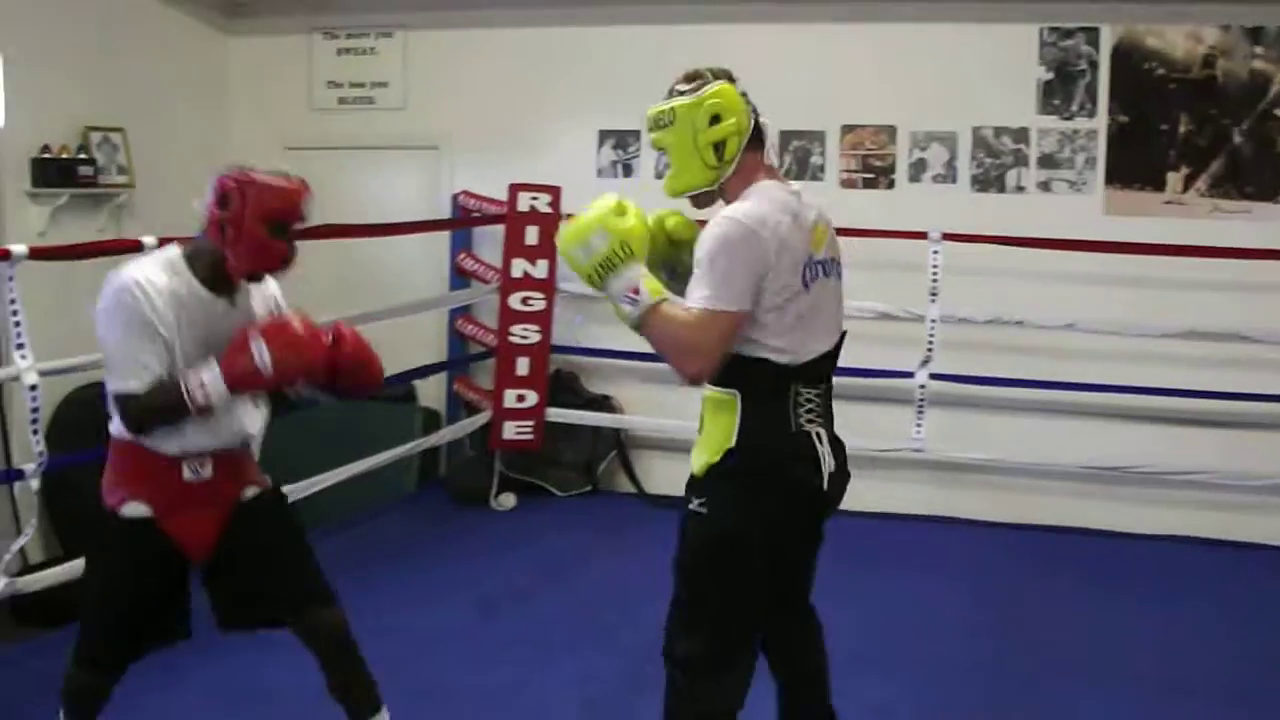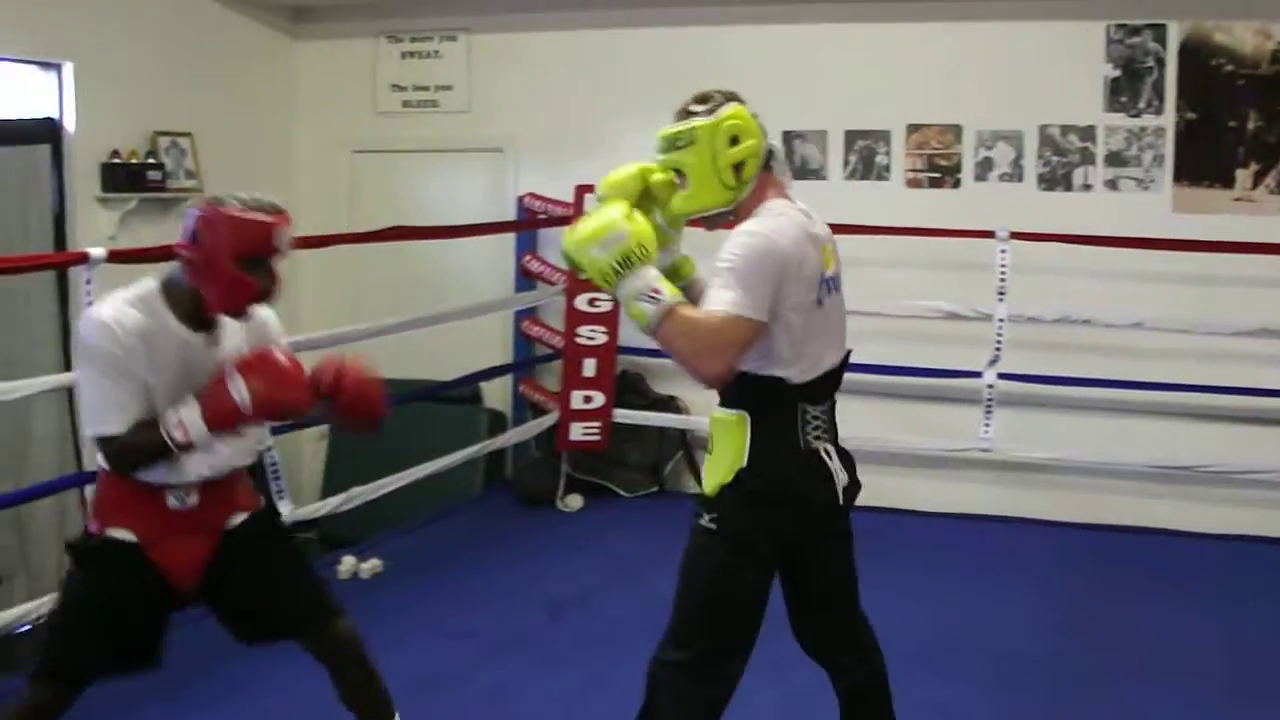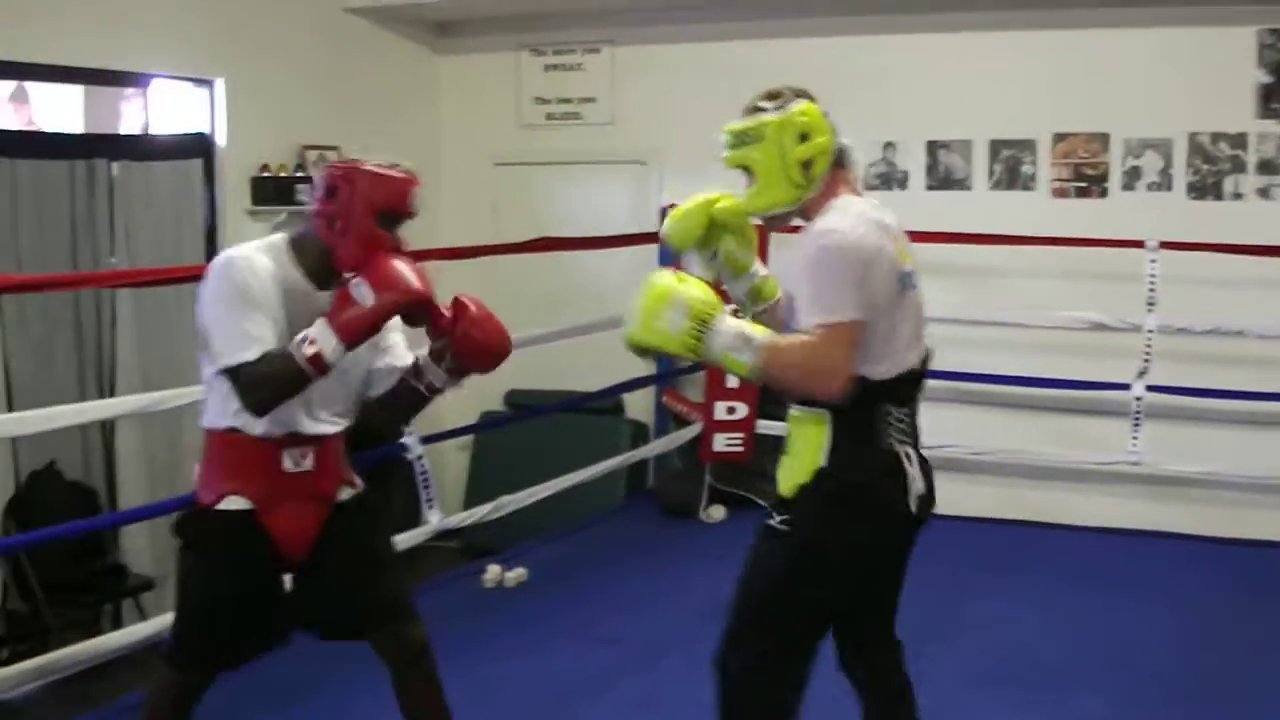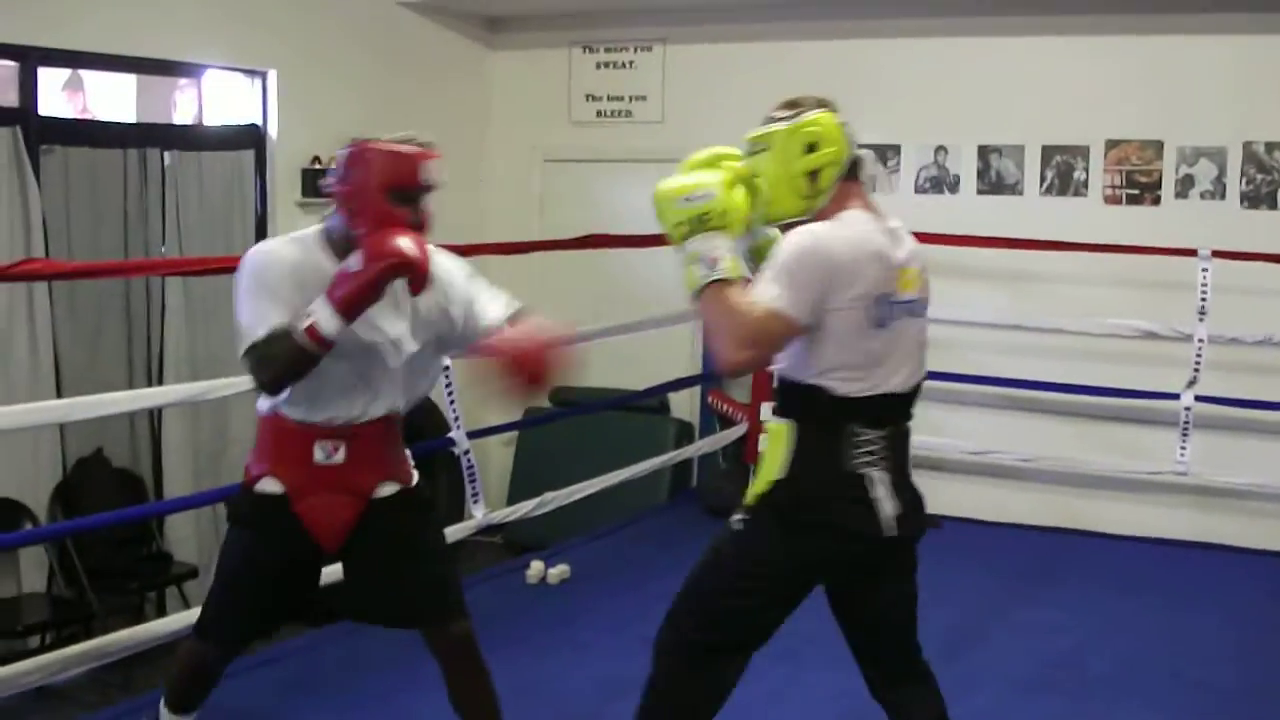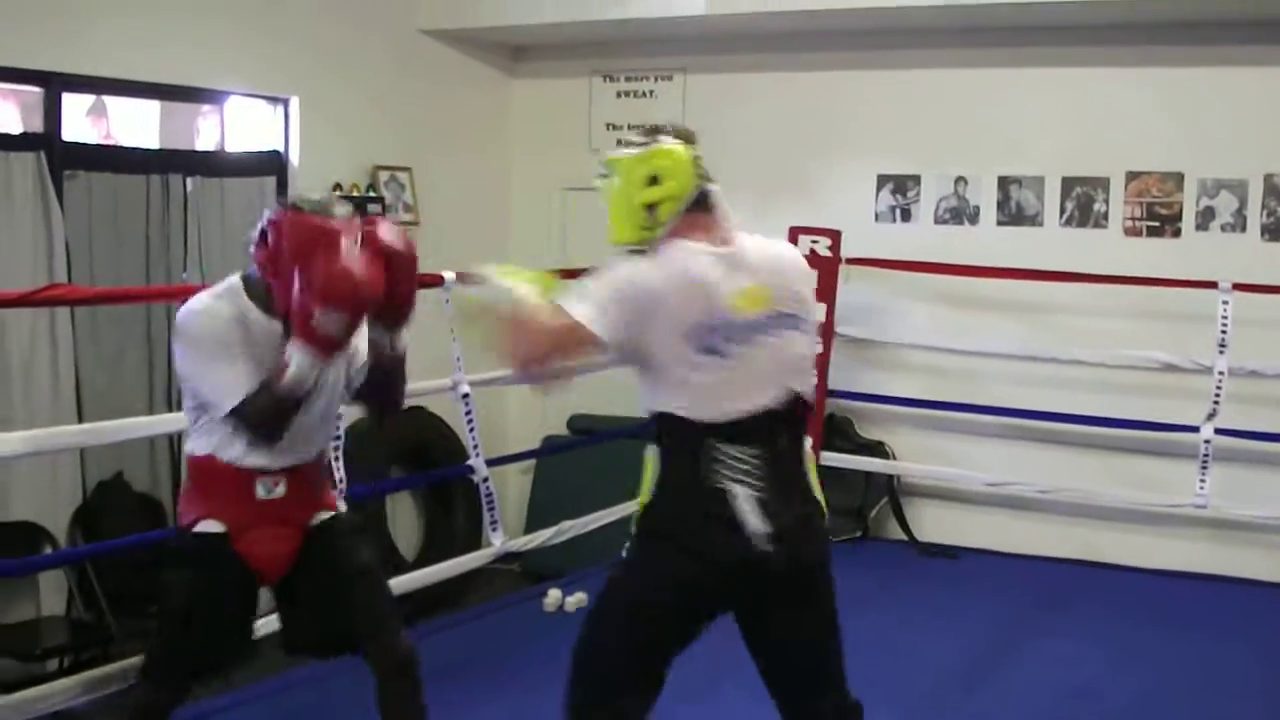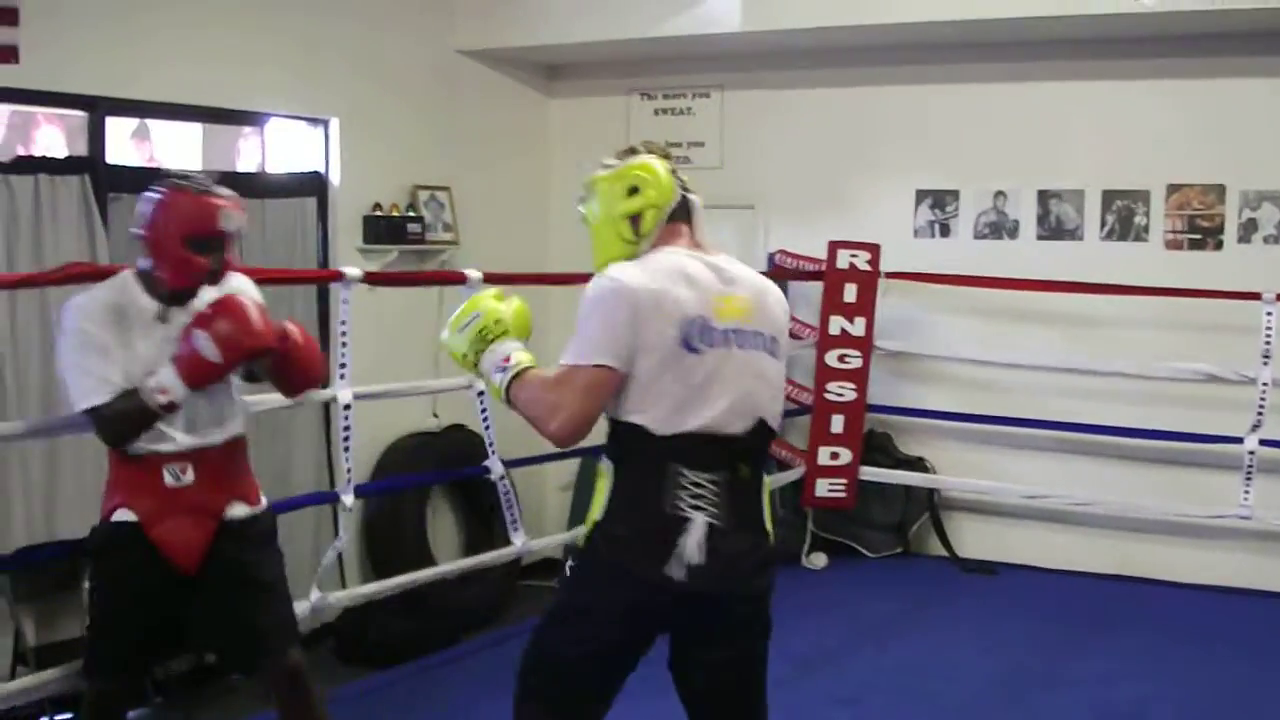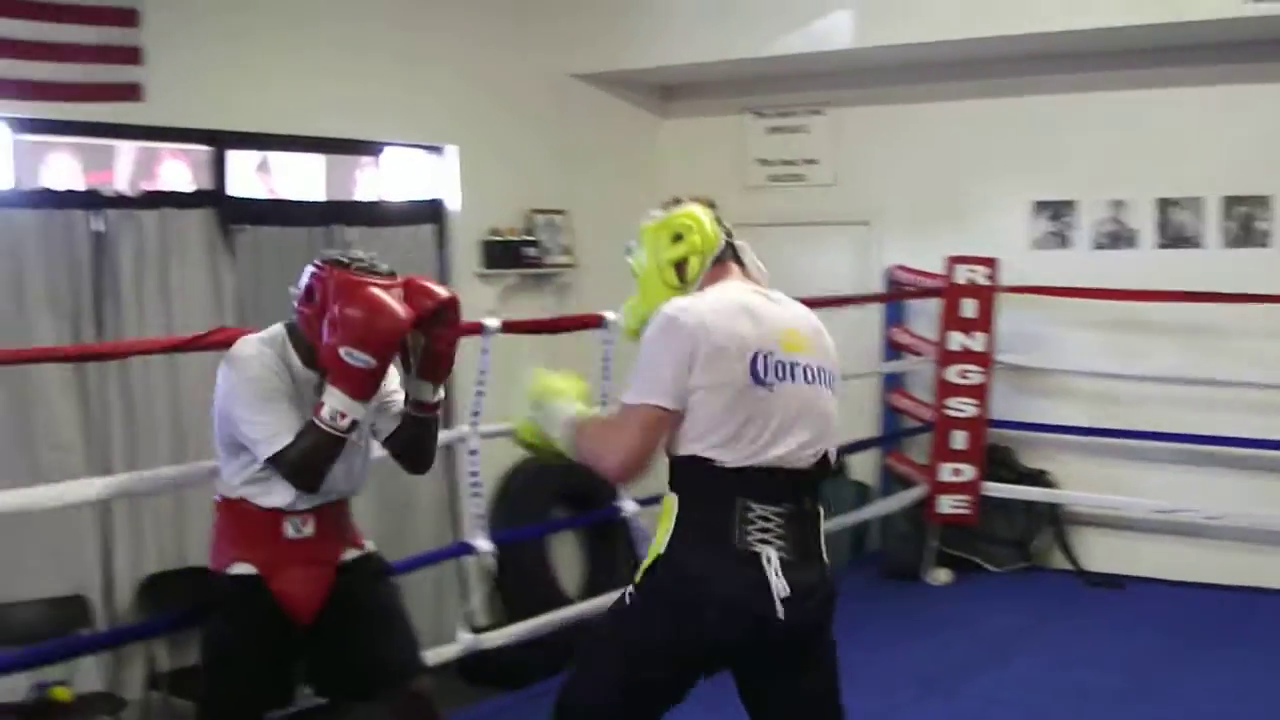
dt=0.5s
person 1, frame 1
left shoulder: (739, 225)
right shoulder: (804, 214)
left elbow: (696, 358)
left wrist: (622, 273)
right wrist: (684, 262)
left hip: (751, 466)
right hip: (806, 456)
left knee: (701, 649)
right knee: (784, 614)
person 1, frame 2
left shoulder: (758, 241)
right shoulder: (802, 227)
left elbow: (711, 358)
right elbow: (722, 323)
left wrist: (632, 275)
right wrist: (661, 244)
left hip: (762, 482)
right hip: (815, 470)
left knee: (691, 661)
right knee: (834, 626)
person 1, frame 3
left shoulder: (832, 239)
right shoulder: (872, 225)
left elbow: (825, 375)
left wrist: (714, 333)
right wrist: (737, 268)
left hip: (840, 491)
right hip: (890, 483)
left knee: (755, 662)
right knee: (871, 650)
person 1, frame 4
left shoulder: (818, 246)
right shoulder: (901, 246)
left elbow: (735, 351)
left wrist: (707, 243)
right wrist: (750, 233)
left hip: (805, 502)
right hip: (884, 503)
left knee: (692, 655)
person 1, frame 5
left shoulder: (645, 281)
right shoulder: (789, 265)
left elbow: (533, 351)
left wrist: (506, 285)
left hip: (694, 531)
right hip: (791, 524)
person 1, frame 6
left shoulder: (627, 287)
right shoulder: (766, 295)
left elbow: (563, 421)
left wrist: (499, 355)
left hip: (632, 551)
right hip: (738, 551)
person 1, frame 7
left shoulder: (686, 320)
right shoulder: (812, 330)
left elbow: (622, 459)
left wrist: (566, 415)
left hip: (691, 583)
right hip: (796, 584)
person 2, frame 1
left shoulder: (259, 290)
right shoulder: (137, 289)
left elbow: (271, 380)
right elbow: (138, 414)
left wrist: (324, 363)
right wrist: (230, 373)
left hip: (235, 482)
right hip: (147, 493)
left knee: (325, 625)
right knee: (101, 655)
person 2, frame 2
left shoulder: (252, 318)
right shoulder: (112, 326)
left elbow: (279, 392)
right elbow: (121, 453)
left wrist: (328, 386)
right wrist: (214, 410)
left hip: (227, 510)
right hip: (135, 523)
left knee: (335, 637)
person 2, frame 3
left shoulder: (369, 288)
right shoulder: (244, 270)
left elbow: (392, 409)
right elbow: (259, 392)
left wrist: (450, 362)
right wrist: (343, 324)
left hip: (328, 480)
right hip: (241, 488)
left knee: (405, 638)
right knee: (194, 661)
person 2, frame 4
left shoulder: (427, 267)
right shoulder: (274, 263)
left elbow: (504, 324)
right elbow: (271, 373)
left wrist: (526, 344)
right wrist: (342, 301)
left hip: (380, 471)
right hip: (289, 472)
left knee: (452, 633)
right knee: (222, 635)
person 2, frame 5
left shoulder: (334, 311)
right shoulder: (205, 319)
left elbow: (385, 405)
right elbow: (264, 428)
left wrist: (390, 322)
right wrist: (314, 342)
left hip: (309, 504)
right hip: (224, 512)
left knee: (393, 651)
right knee: (169, 676)
person 2, frame 6
left shoulder: (234, 292)
right shoulder: (92, 311)
right elbow: (113, 429)
left wrist: (276, 355)
right wrist: (184, 371)
left hip: (228, 496)
right hip: (141, 508)
left knee: (282, 659)
right knee: (111, 676)
person 2, frame 7
left shoulder: (370, 358)
right shoulder: (251, 363)
left elbow: (416, 460)
right elbow: (304, 474)
left wrist: (427, 374)
right wrist: (350, 384)
left hip: (334, 544)
right hip: (254, 550)
